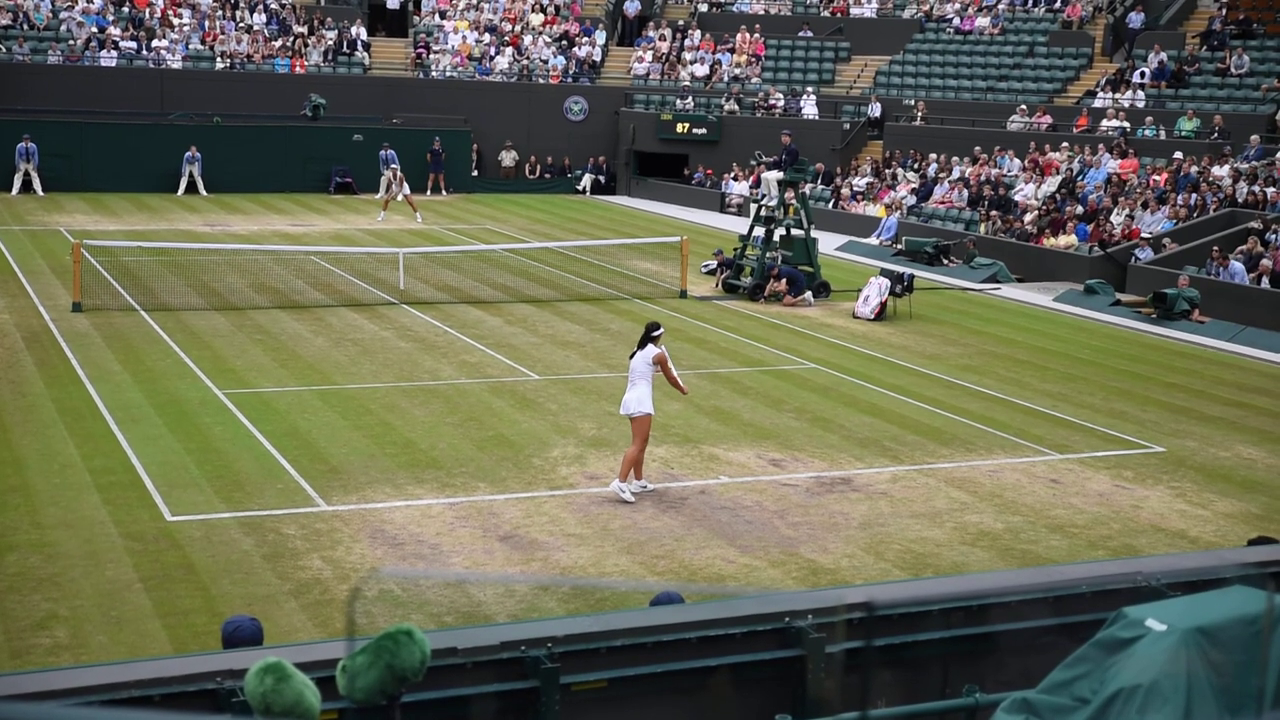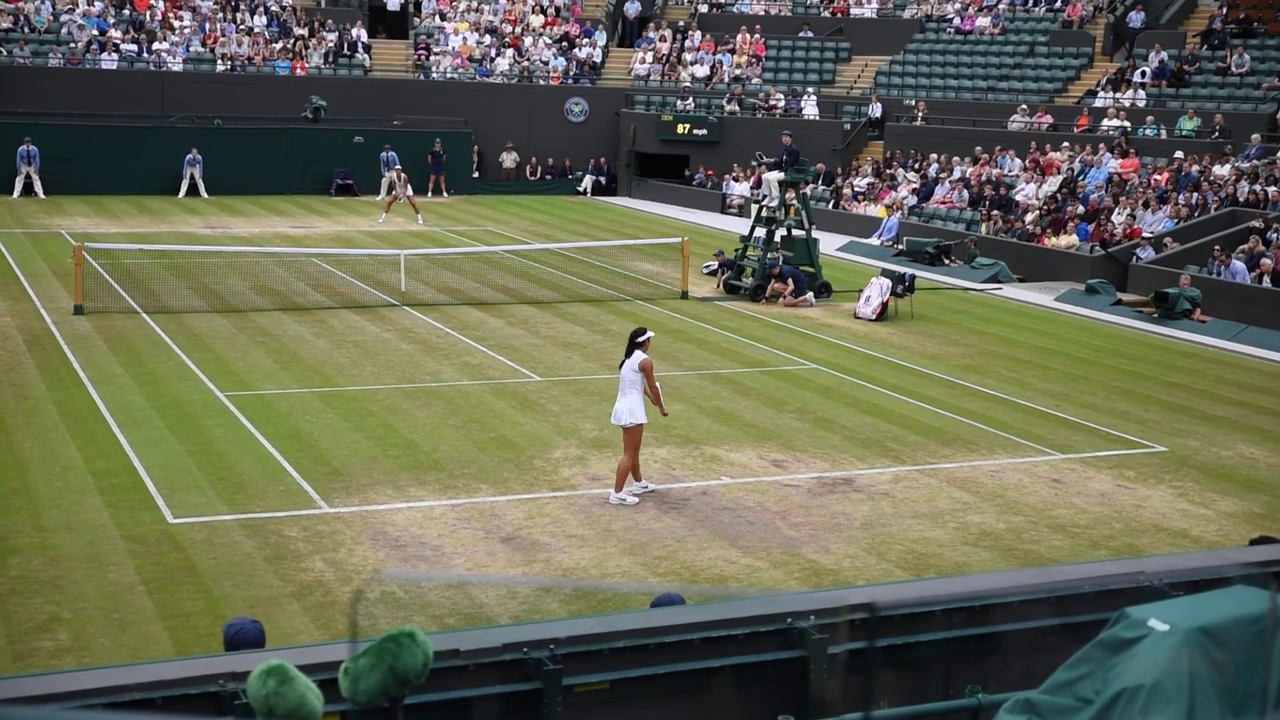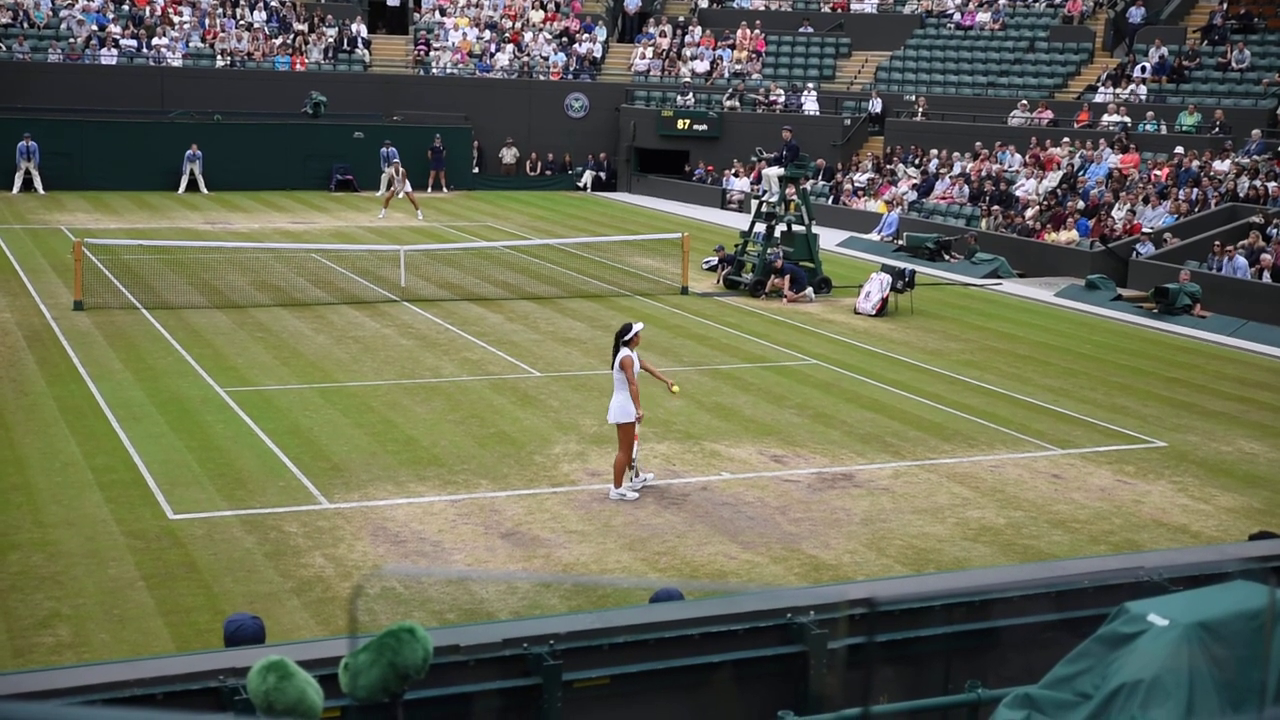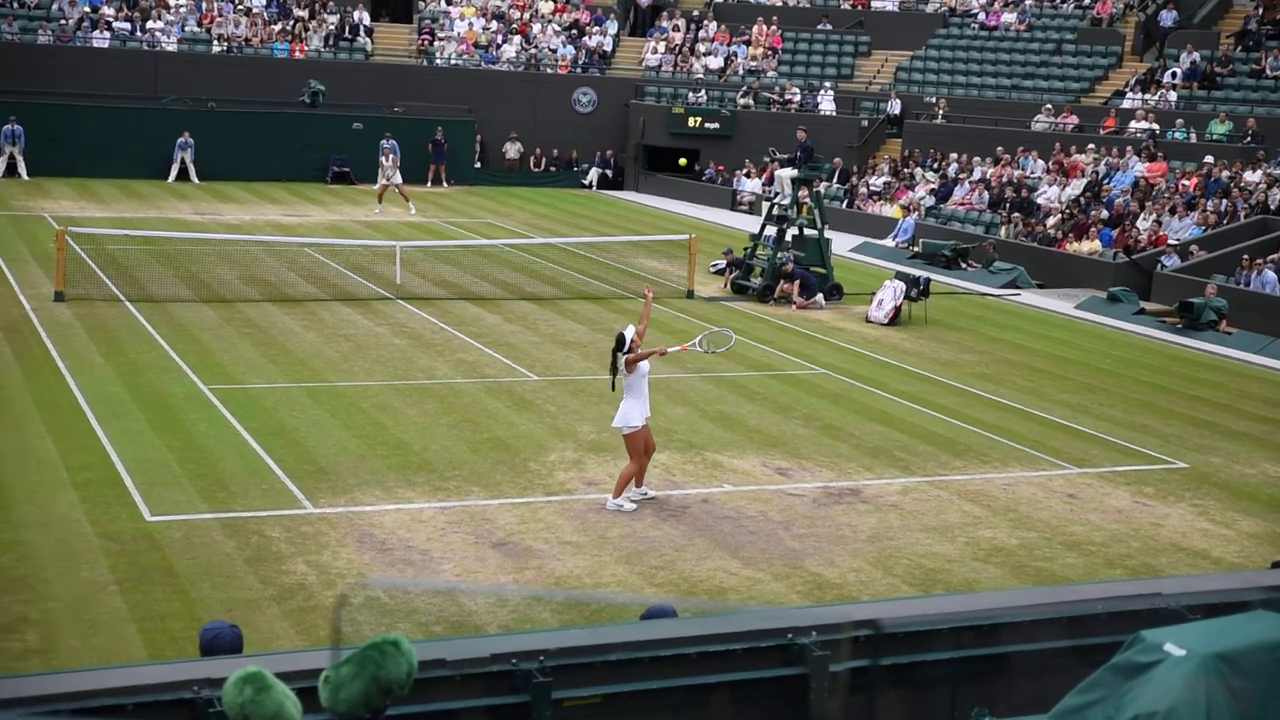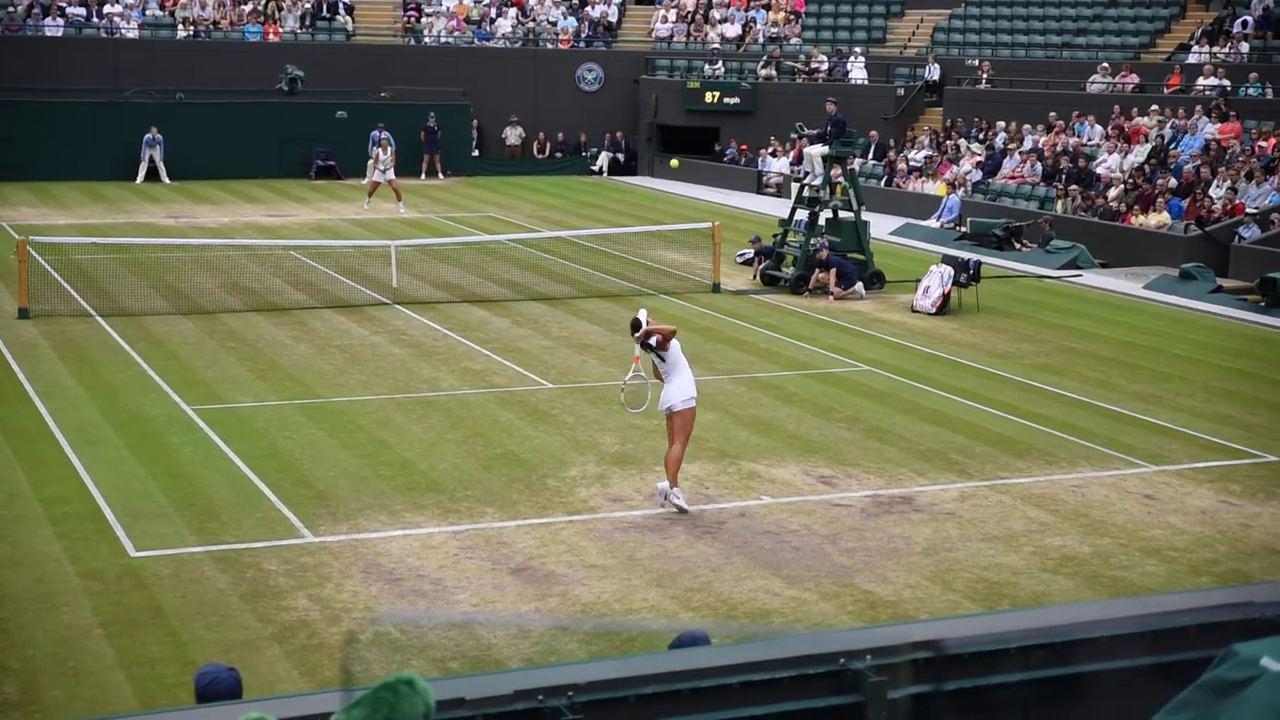
dt=0.5s
person 1, frame 1
left shoulder: (639, 351)
right shoulder: (658, 354)
right elbow: (671, 378)
right wrist: (682, 389)
left hip: (630, 399)
right hip: (641, 401)
left knee: (641, 443)
right knee: (637, 445)
left ankle: (638, 482)
right ankle: (620, 482)
person 1, frame 2
left shoulder: (631, 358)
right shoulder: (645, 360)
right elbow: (652, 387)
left wrist: (653, 399)
right wrist: (662, 407)
left hip: (624, 408)
right hip: (632, 411)
left knee: (634, 450)
right knee: (629, 453)
left ankle: (639, 483)
right ankle: (617, 493)
person 1, frame 3
left shoulder: (630, 353)
right shoulder: (626, 357)
left elbow: (647, 367)
right elbow: (632, 384)
left wrist: (665, 380)
right wrist: (638, 408)
left hip: (625, 406)
right hip: (624, 407)
left knee: (631, 447)
right knee: (625, 450)
left ankle: (636, 478)
right ankle: (617, 489)
person 1, frame 4
left shoulder: (635, 356)
right shoulder: (629, 361)
left elbow: (643, 323)
right elbow: (641, 355)
left wrist: (648, 299)
right wrist: (655, 351)
left hip: (638, 414)
right hip: (630, 416)
left knee: (649, 450)
right knee: (637, 461)
left ankle: (638, 490)
right ankle: (615, 500)
person 1, frame 5
left shoulder: (652, 345)
right shoulder: (661, 341)
right elbow: (672, 330)
right wrist: (647, 329)
left hip: (672, 395)
right hip: (682, 394)
left knee: (675, 443)
right knee: (679, 443)
left ankle: (670, 487)
right ankle: (670, 487)
